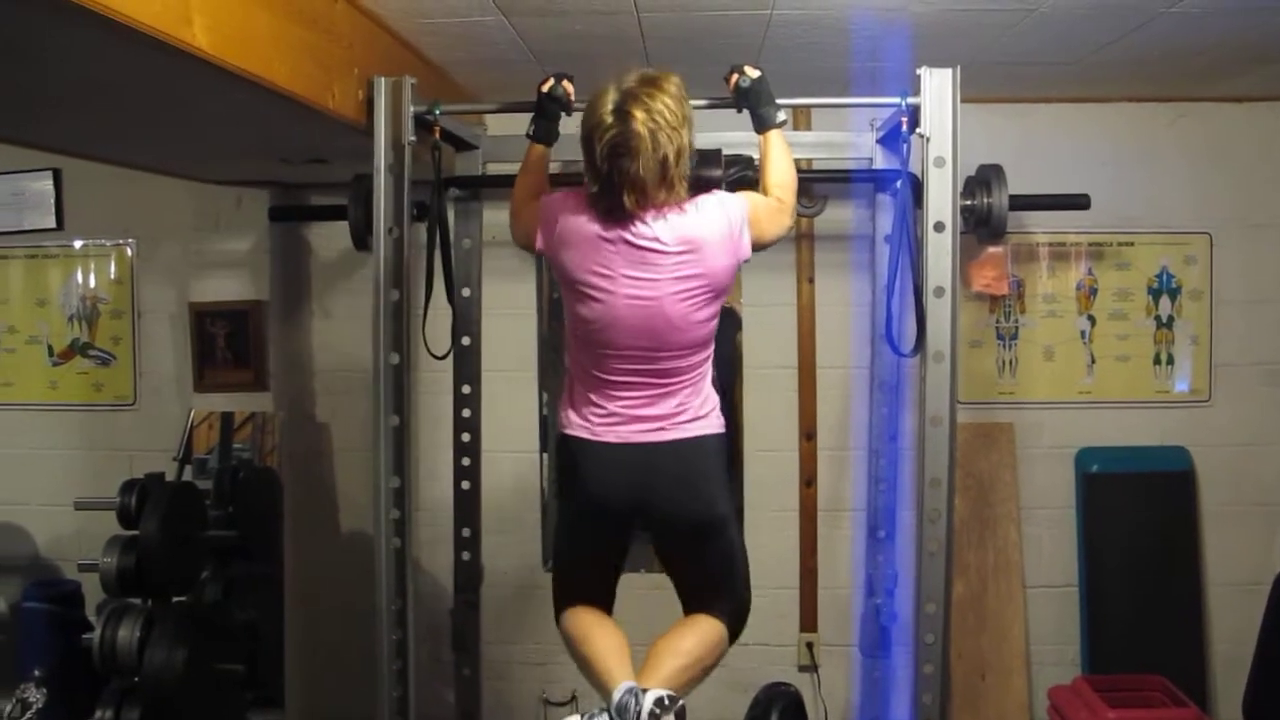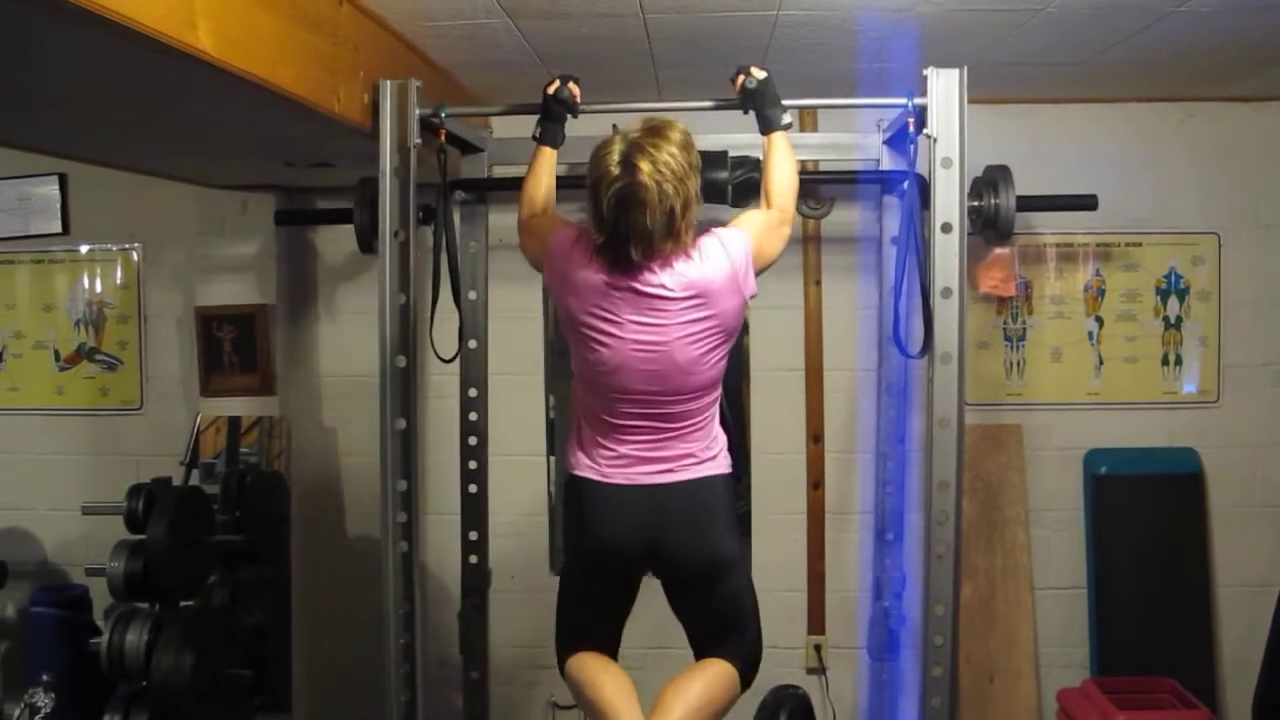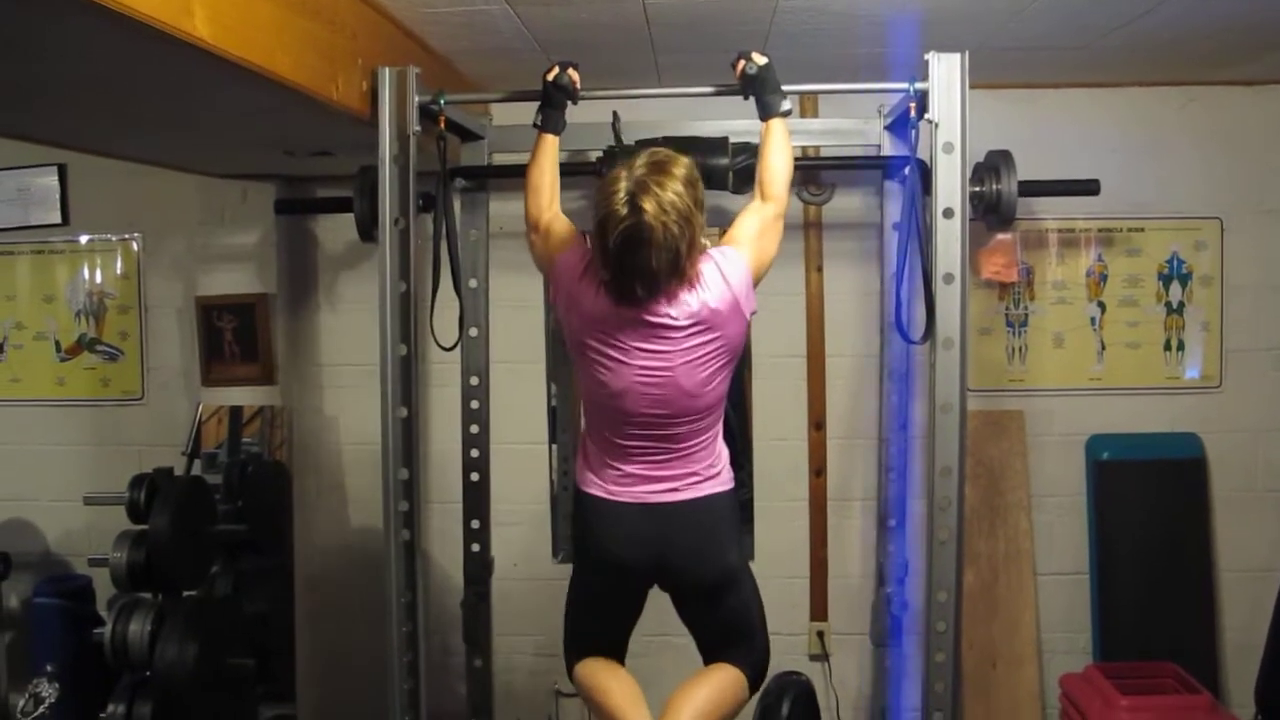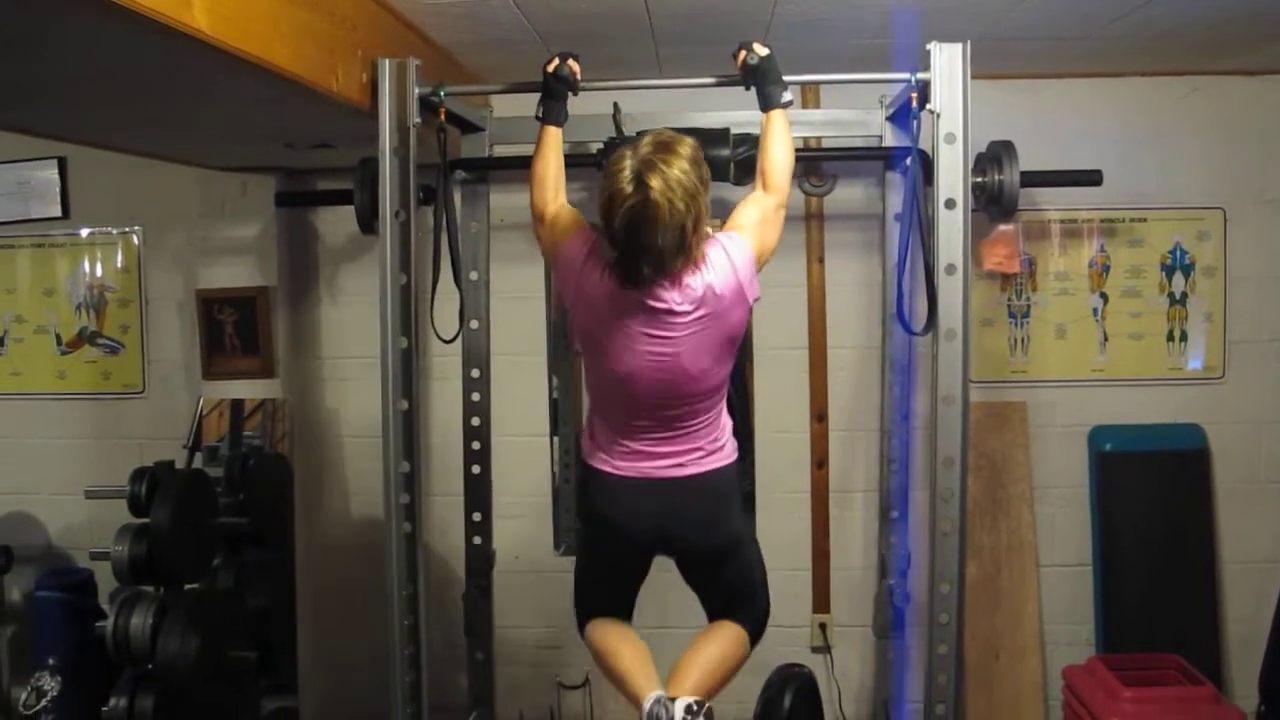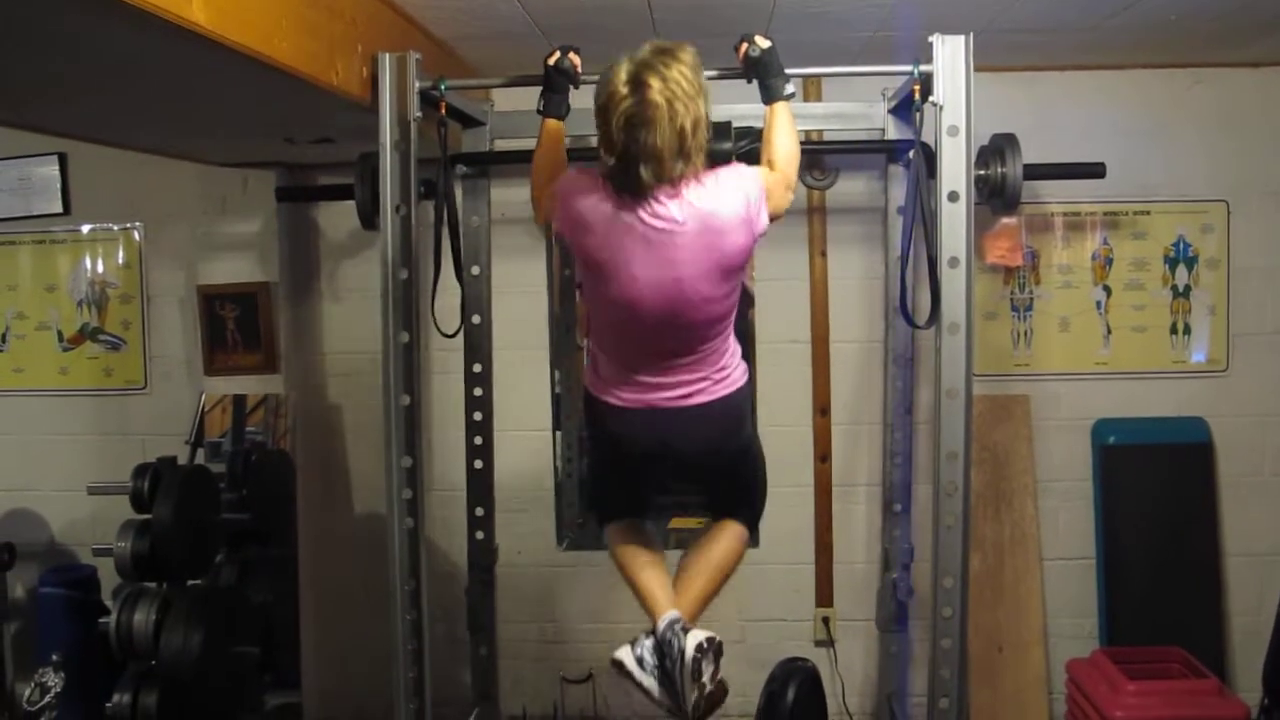
dt=0.3s
person 1, frame 1
left shoulder: (567, 224)
right shoulder: (717, 223)
left elbow: (521, 222)
right elbow: (782, 207)
left wrist: (542, 129)
right wrist: (767, 116)
left hip: (591, 458)
right hip: (688, 458)
left knee: (578, 599)
right knee: (721, 606)
person 1, frame 2
left shoulder: (573, 270)
right shoulder: (723, 267)
left elbow: (530, 219)
right elbow: (780, 211)
left wrist: (550, 129)
right wrist: (771, 116)
left hip: (599, 503)
right hip: (696, 503)
left knee: (582, 647)
right knee: (733, 650)
person 1, frame 3
left shoulder: (578, 293)
right shoulder: (726, 290)
left elbow: (539, 215)
right elbow: (771, 202)
left wrist: (551, 116)
right wrist: (771, 102)
left hip: (608, 519)
right hip: (701, 518)
left knee: (590, 655)
right knee: (742, 657)
person 1, frame 4
left shoulder: (585, 278)
right shoulder: (727, 274)
left elbow: (546, 205)
right elbow: (773, 191)
left wrist: (553, 108)
right wrist: (772, 94)
left hip: (613, 492)
right hip: (707, 491)
left knee: (600, 615)
right knee: (742, 612)
person 1, frame 5
left shoulder: (583, 205)
right shoulder: (732, 201)
left elbow: (541, 195)
right elbow: (782, 177)
left wrist: (553, 101)
right wrist: (775, 86)
left hip: (618, 414)
right hip: (715, 410)
left knee: (620, 514)
right knee: (738, 507)
left ankle: (664, 626)
right ankle: (682, 634)
